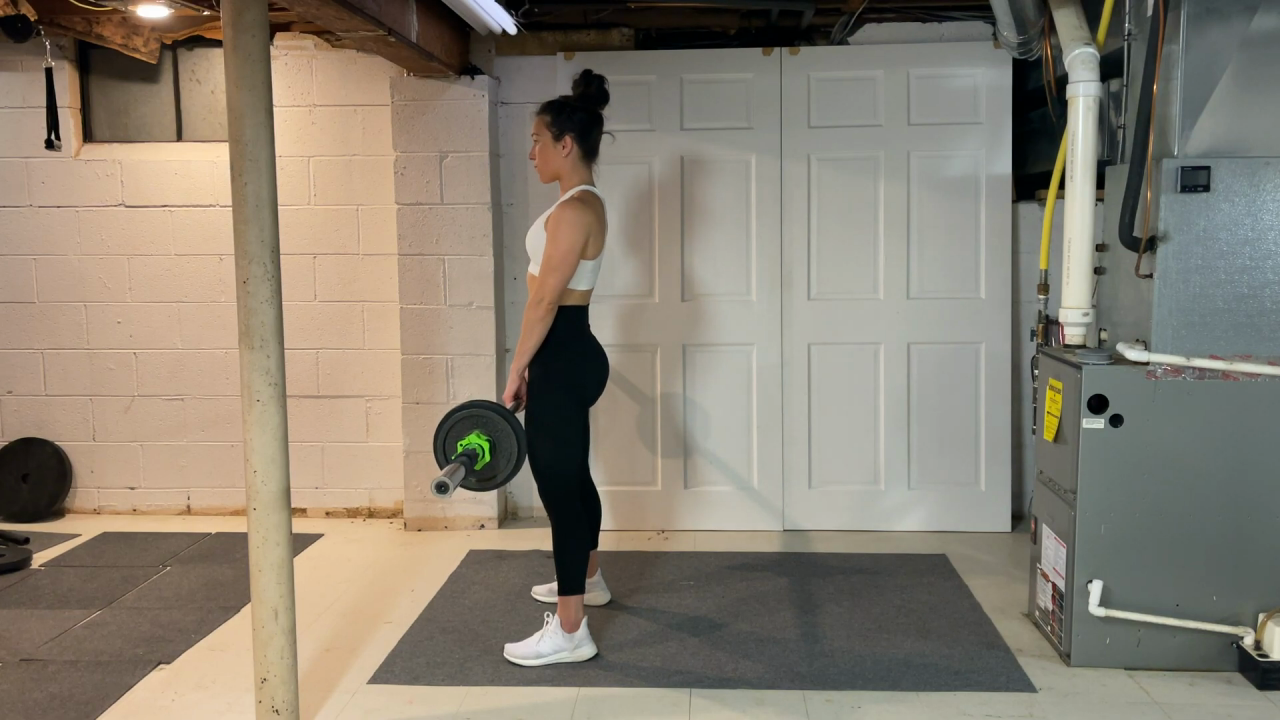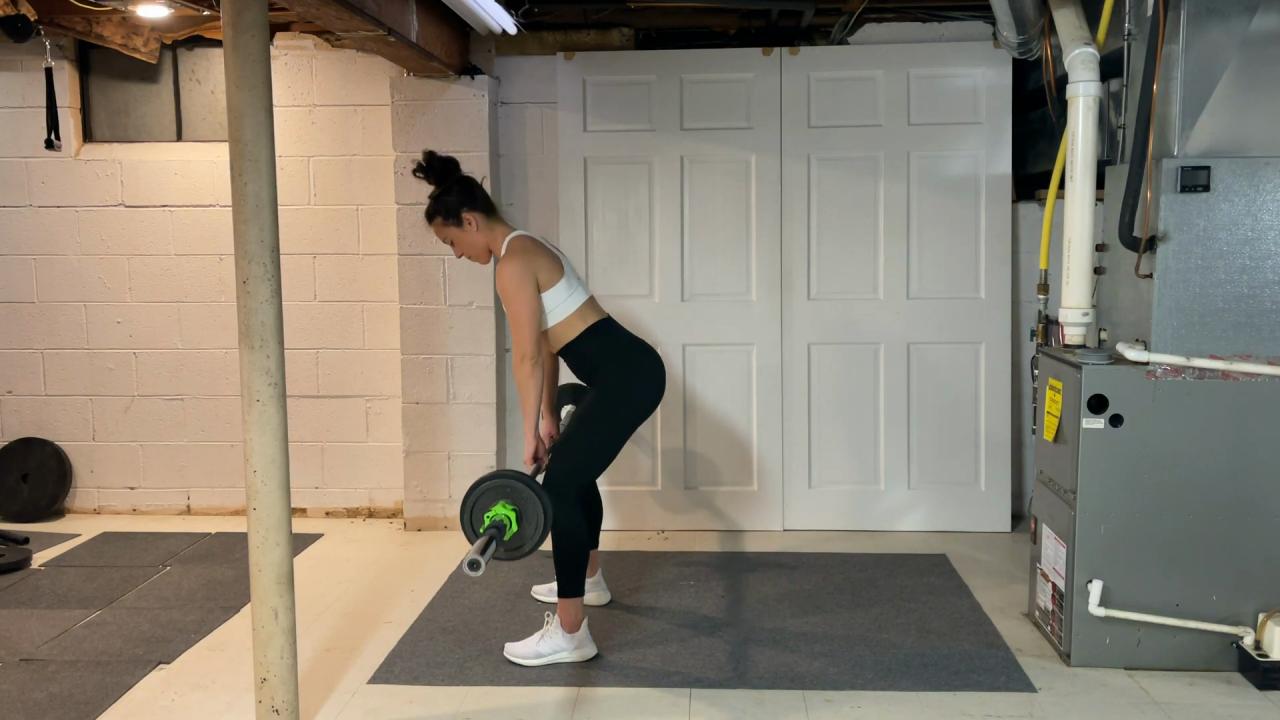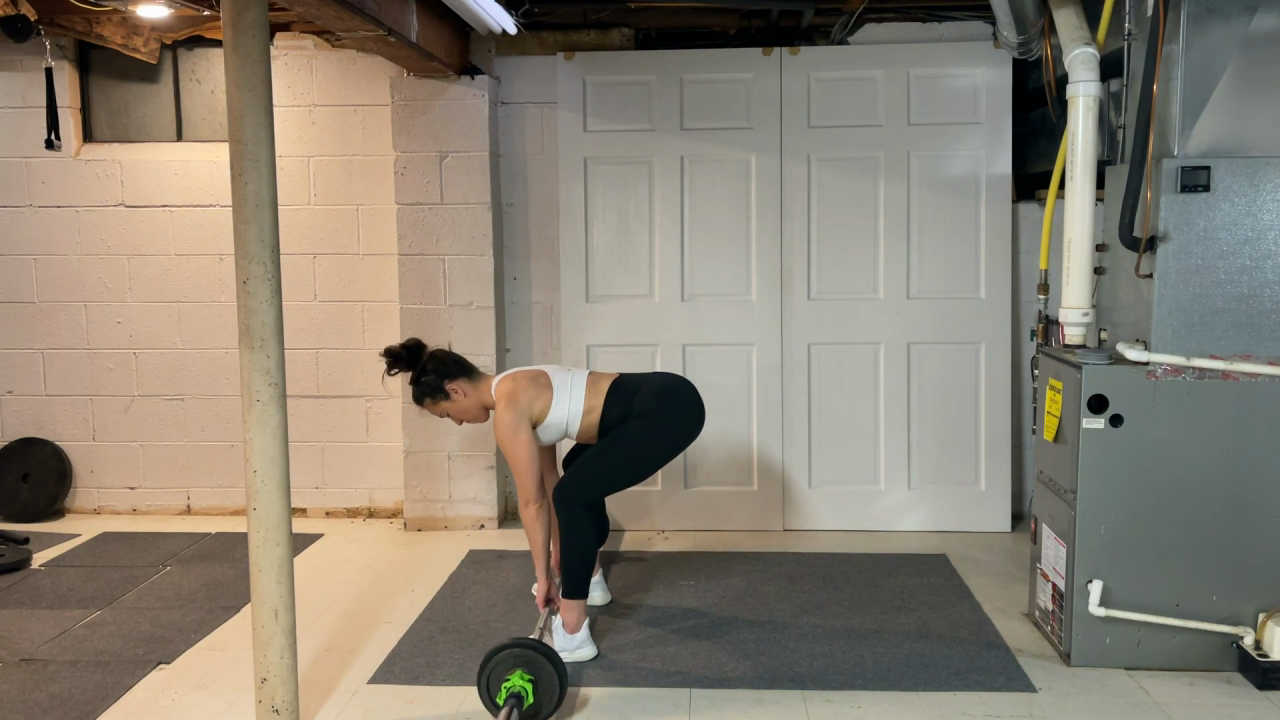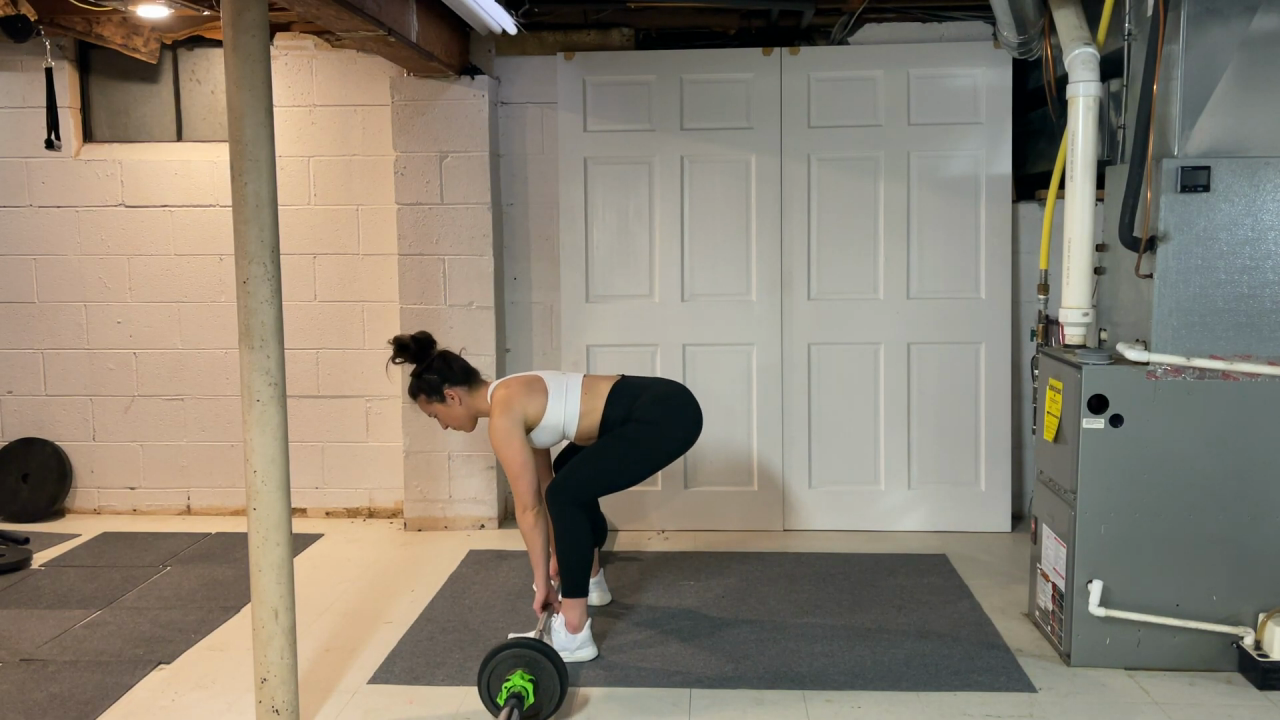
dt=1s
person 1, frame 1
left shoulder: (574, 210)
right shoulder: (581, 203)
left elbow: (544, 300)
left wrist: (516, 373)
right wrist: (531, 365)
left hip: (562, 361)
right hip: (570, 356)
left knee: (558, 487)
right knee: (571, 477)
left ankle: (570, 632)
right ankle: (588, 578)
person 1, frame 2
left shoulder: (512, 263)
right shoulder: (527, 248)
left elbow: (527, 358)
right elbow: (546, 345)
left wrist: (530, 434)
right wrist: (548, 417)
left hip: (623, 376)
right hip: (626, 369)
left knee: (559, 487)
right knee: (572, 472)
left ankle: (569, 633)
right ankle: (588, 579)
person 1, frame 3
left shoulder: (509, 409)
right shoulder: (516, 391)
left elbow: (532, 502)
right elbow: (548, 477)
left wrist: (543, 576)
right wrist: (559, 546)
left hip: (668, 411)
right hip: (661, 401)
left knee: (573, 495)
right knee: (579, 473)
left ankle: (572, 635)
right ankle: (590, 580)
person 1, frame 4
left shoulder: (503, 414)
right shoulder: (512, 399)
left elbow: (529, 507)
right elbow: (543, 483)
left wrist: (542, 582)
right wrist: (557, 553)
left hip: (667, 416)
right hip: (655, 407)
left knee: (566, 494)
right knee: (571, 474)
left ankle: (573, 635)
right ankle: (590, 579)
